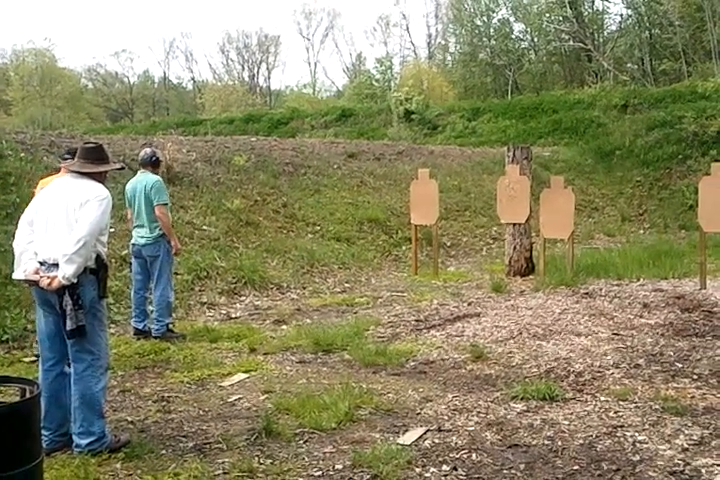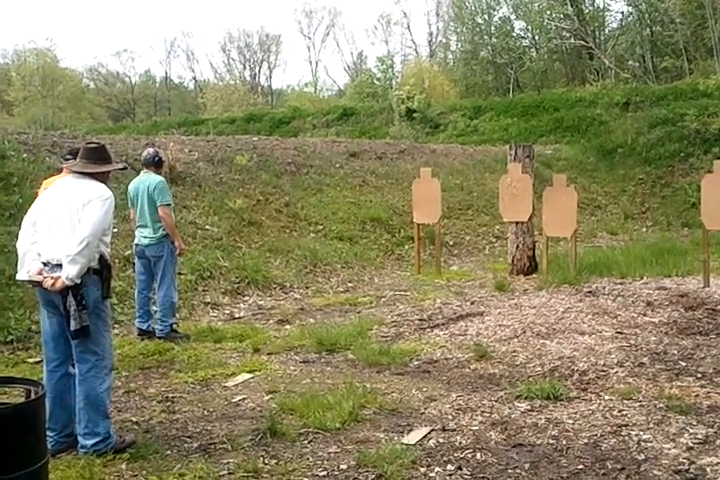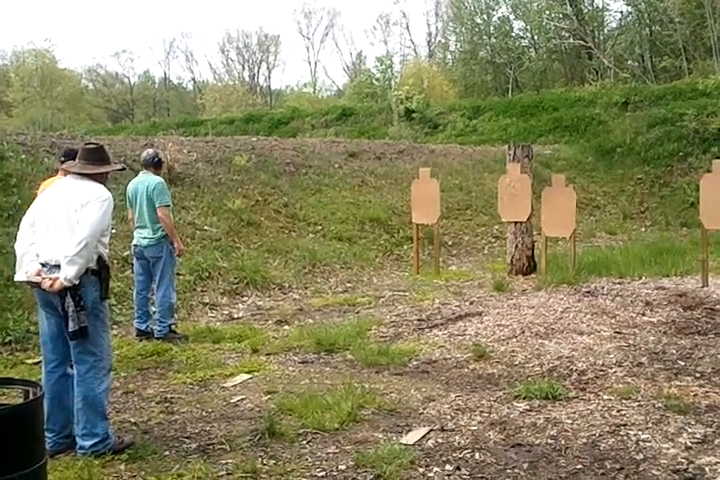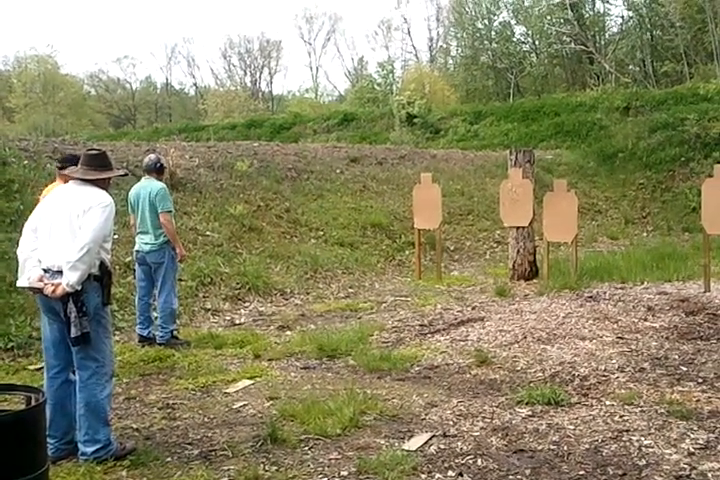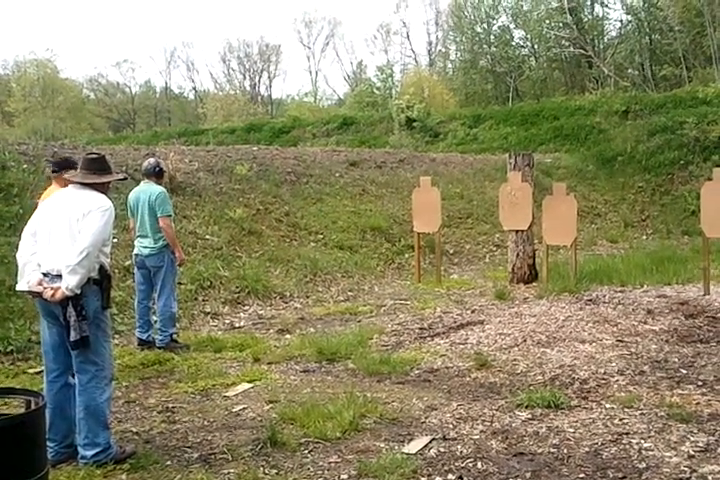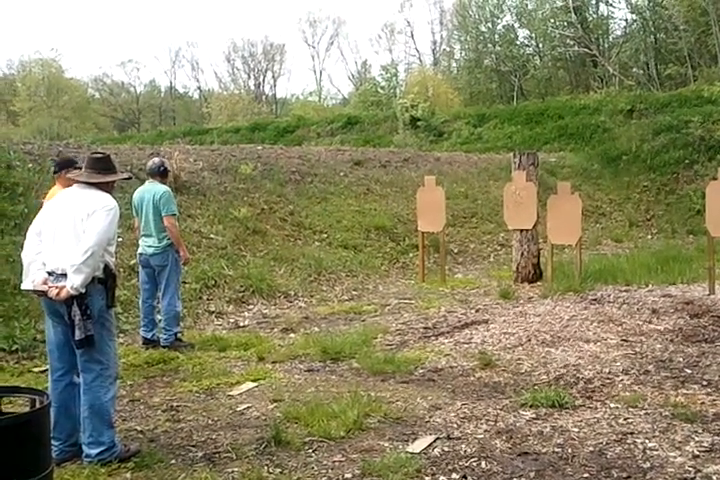
dt=0.1s
person 1, frame 1
left shoulder: (50, 189)
right shoulder: (98, 193)
left elbow: (24, 230)
right elbow: (84, 239)
left wrist: (30, 269)
right wrist: (65, 277)
left hip: (44, 280)
right hip: (78, 281)
left knee: (52, 360)
right knee: (88, 360)
left ankle: (53, 434)
right ankle: (90, 437)
person 1, frame 2
left shoulder: (53, 189)
right shoulder: (100, 193)
left elbow: (27, 230)
right elbow: (86, 240)
left wrist: (34, 270)
right wrist: (68, 278)
left hip: (48, 281)
right hip: (82, 282)
left knee: (57, 361)
right knee: (92, 361)
left ankle: (58, 435)
right ankle: (95, 437)
person 1, frame 3
left shoulder: (51, 191)
right shoulder: (98, 194)
left elbow: (25, 232)
right elbow: (85, 241)
left wrist: (32, 271)
right wrist: (66, 279)
left hip: (45, 283)
right hip: (80, 283)
left knee: (55, 362)
right knee: (91, 362)
left ankle: (56, 436)
right ankle: (93, 438)
person 1, frame 4
left shoulder: (53, 196)
right shoulder: (100, 199)
left elbow: (27, 237)
right elbow: (87, 246)
left wrist: (35, 277)
right wrist: (69, 284)
left hip: (48, 289)
right hip: (82, 288)
left knee: (57, 368)
right knee: (93, 367)
left ankle: (58, 442)
right ankle: (95, 444)
person 1, frame 5
left shoulder: (52, 200)
right shoulder: (100, 203)
left elbow: (27, 241)
right elbow: (86, 250)
left wrist: (33, 280)
right wrist: (68, 288)
left hip: (47, 292)
right hip: (82, 292)
left knee: (57, 372)
right knee: (93, 371)
left ankle: (59, 446)
right ankle: (95, 448)
person 1, frame 6
left shoulder: (58, 199)
right shoulder: (104, 203)
left elbow: (32, 240)
right elbow: (91, 249)
left wrist: (38, 280)
right wrist: (73, 287)
left hip: (52, 290)
right hip: (86, 291)
left knee: (62, 371)
right knee: (97, 370)
left ankle: (63, 444)
right ankle: (99, 446)
person 2, frame 1
left shoulder: (131, 184)
right shoulder: (155, 181)
left elbow: (130, 216)
right elbow: (160, 213)
right wrist: (173, 239)
left hip: (137, 242)
right hip: (156, 241)
left knee: (139, 287)
right knee: (162, 287)
left ankle: (139, 326)
right ankle: (161, 329)
person 2, frame 2
left shoulder: (133, 184)
right shoulder: (158, 181)
left elbow: (132, 216)
right elbow: (164, 214)
right wrist: (177, 239)
left hip: (141, 242)
right hip: (160, 241)
left knee: (143, 287)
right knee: (165, 287)
left ankle: (143, 326)
right ankle: (165, 329)
person 2, frame 3
left shoulder: (132, 184)
right shoulder: (157, 182)
left elbow: (131, 216)
right elbow: (163, 215)
right wrist: (176, 240)
left hip: (139, 243)
right hip: (158, 242)
left knee: (141, 288)
right knee: (164, 288)
left ankle: (142, 327)
right ankle: (164, 330)
person 2, frame 4
left shoulder: (134, 190)
right shoulder: (159, 188)
left elbow: (133, 222)
right elbow: (165, 220)
right wrist: (178, 246)
left hip: (141, 248)
right hip: (160, 248)
left knee: (143, 294)
right knee: (166, 294)
left ankle: (144, 333)
right ankle: (165, 336)
person 2, frame 5
left shoulder: (134, 194)
right shoulder: (159, 192)
left elbow: (132, 226)
right elbow: (165, 225)
right wrist: (178, 250)
left hip: (140, 252)
right hip: (160, 252)
left knee: (143, 297)
right knee: (165, 297)
left ankle: (143, 337)
right ankle: (165, 339)
person 2, frame 6
left shoulder: (138, 193)
right shoulder: (163, 191)
left elbow: (137, 225)
right elbow: (169, 224)
right wrist: (182, 249)
left hip: (145, 251)
right hip: (164, 250)
left knee: (147, 296)
right knee: (169, 296)
left ankle: (148, 335)
right ankle: (169, 338)
